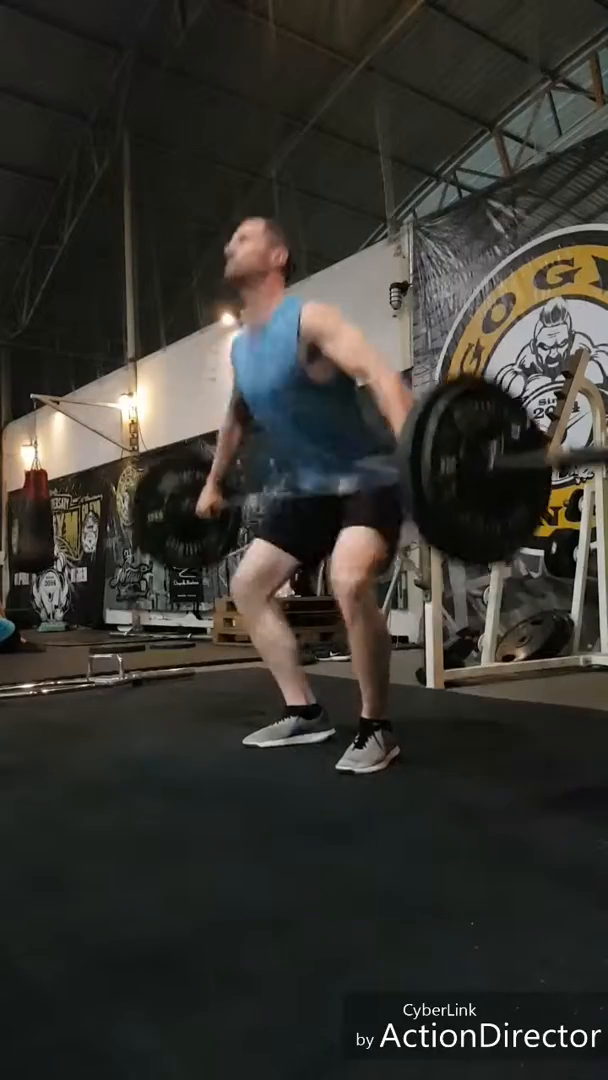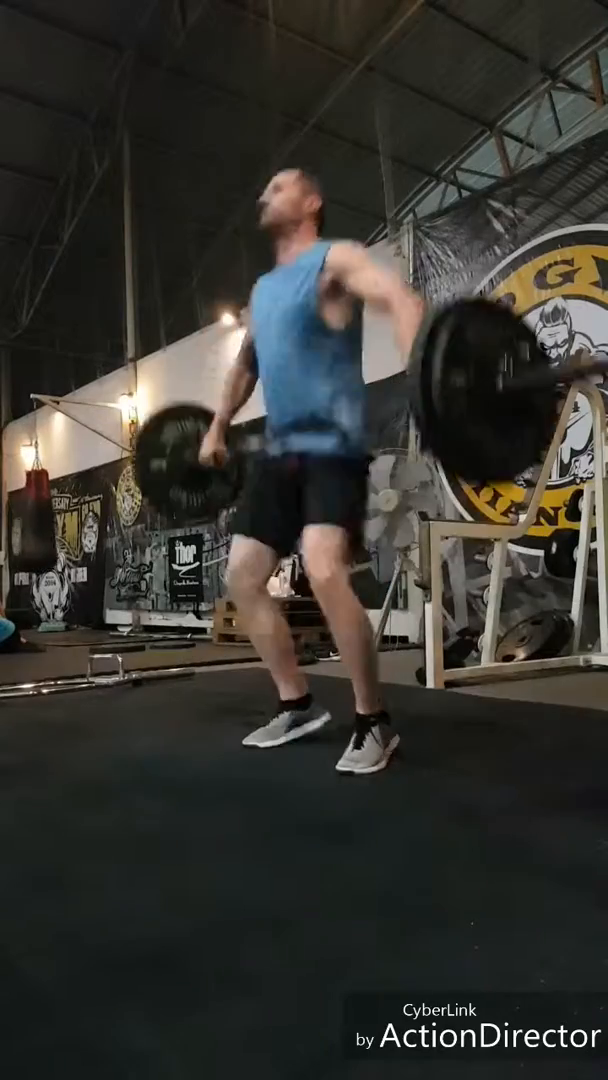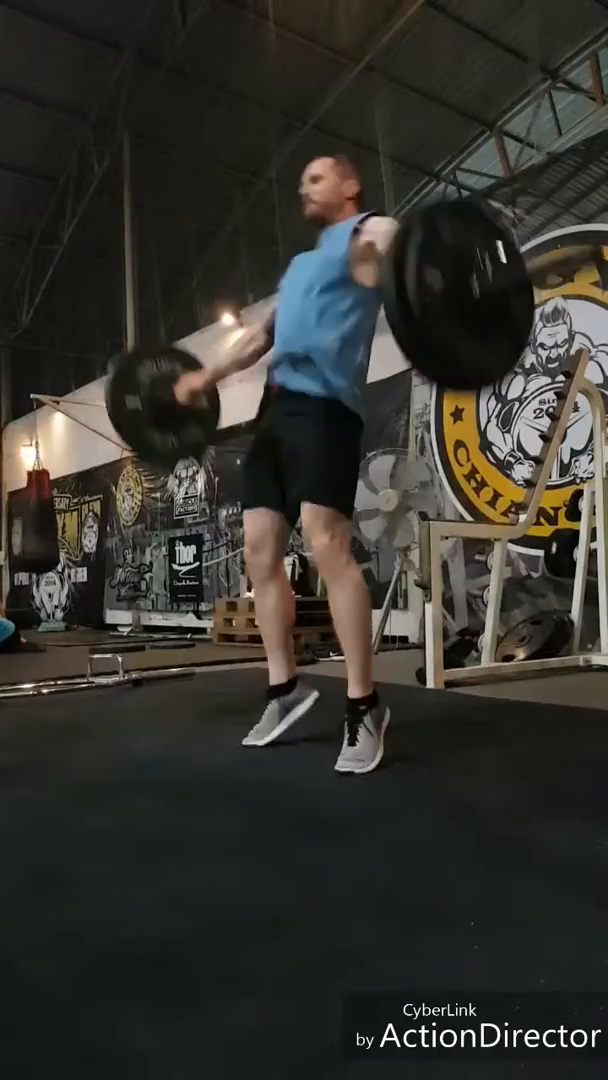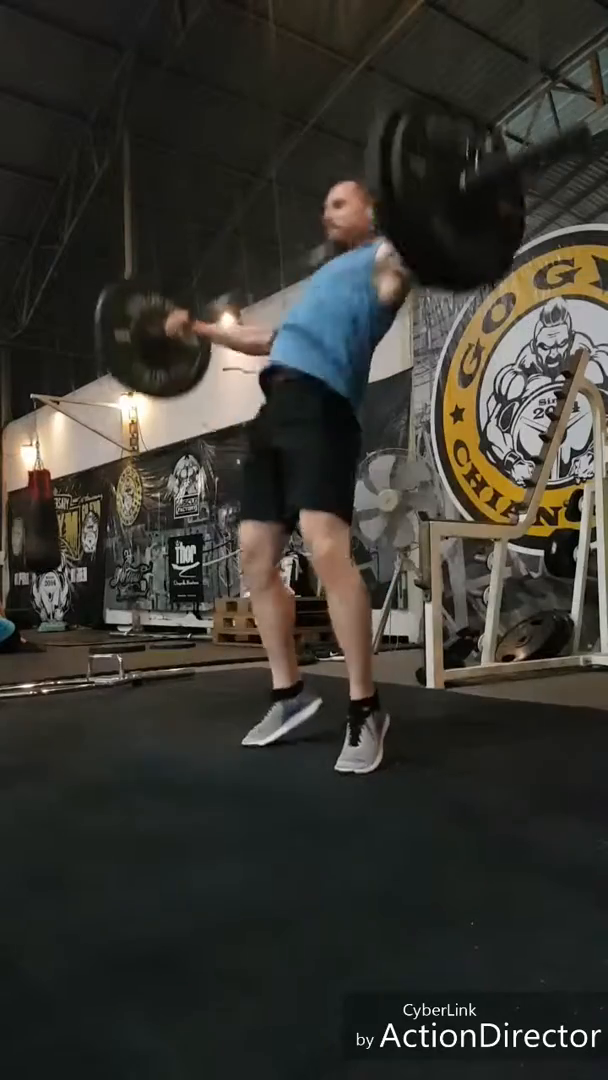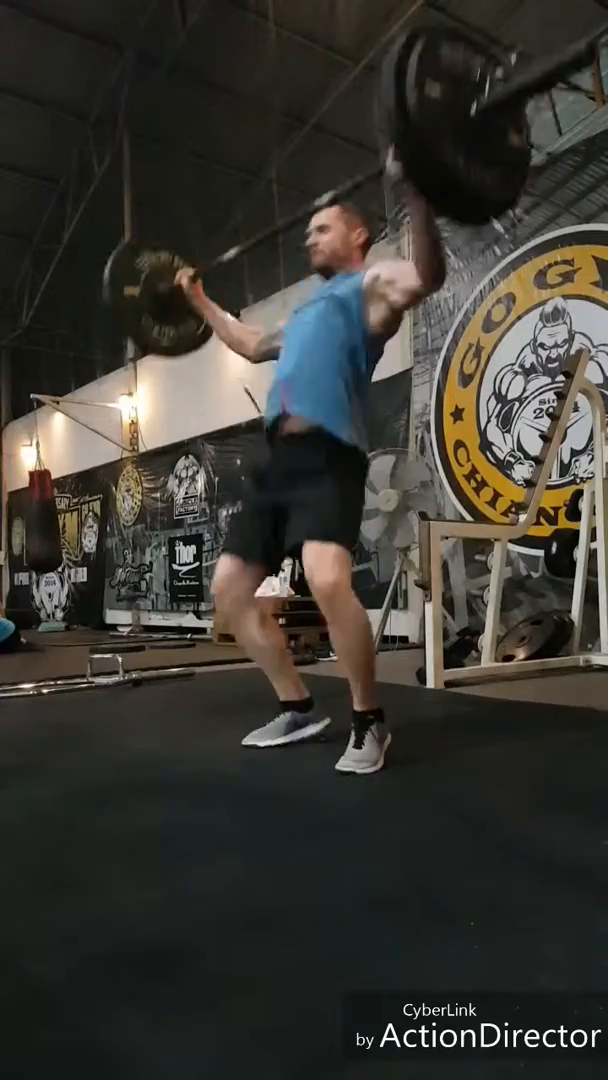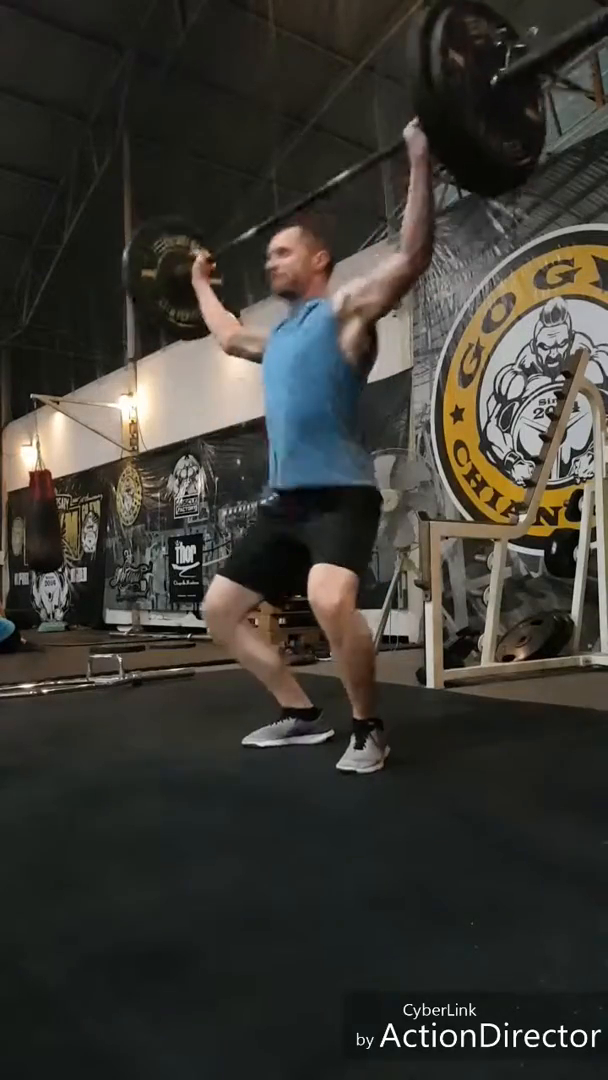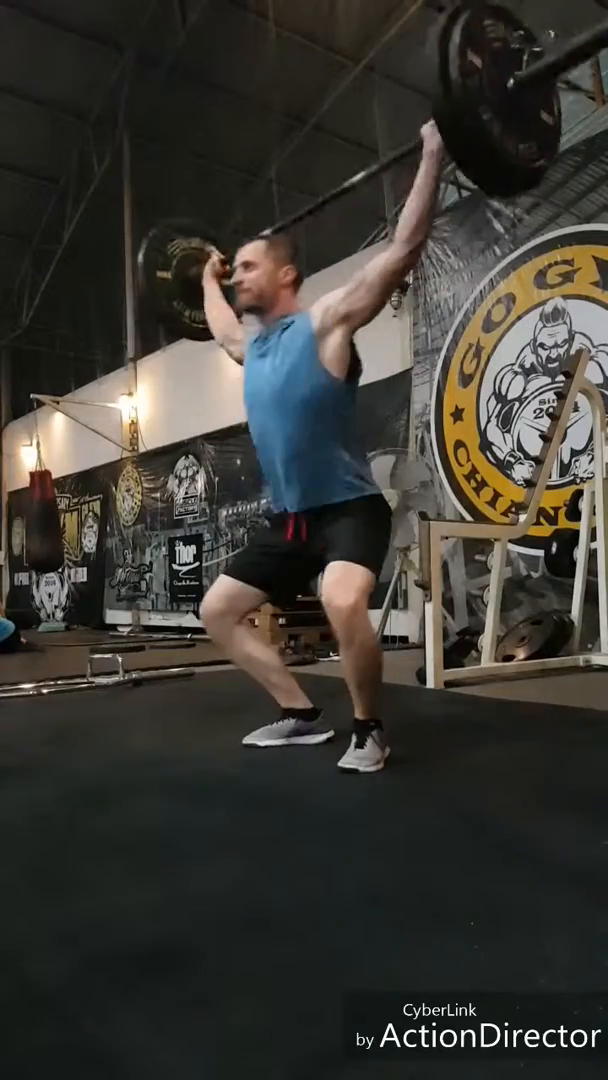
dt=0.1s
person 1, frame 1
left shoulder: (308, 318)
right shoulder: (241, 348)
left elbow: (380, 373)
right elbow: (236, 421)
right wrist: (214, 484)
left hip: (365, 482)
right hip: (308, 490)
left knee: (349, 581)
right knee: (248, 583)
left ankle: (375, 728)
right ankle: (303, 711)
person 1, frame 2
left shoulder: (333, 261)
right shoulder: (263, 287)
left elbow: (396, 299)
right elbow: (246, 363)
right wrist: (216, 431)
left hip: (332, 447)
right hip: (280, 450)
left knee: (324, 574)
right knee: (242, 576)
left ankle: (371, 720)
right ankle: (295, 707)
person 1, frame 3
left shoulder: (366, 232)
right shoulder: (303, 262)
left elbow: (396, 244)
right elbow: (264, 333)
right wrist: (206, 376)
left hip: (320, 411)
right hip: (279, 406)
left knee: (326, 546)
right knee: (259, 553)
left ankle: (364, 708)
right ankle: (285, 688)
person 1, frame 4
left shoulder: (381, 257)
right shoulder: (328, 274)
left elbow: (412, 264)
right elbow: (267, 336)
right wrist: (195, 327)
left hip: (320, 407)
right hip: (280, 406)
left knee: (325, 552)
right knee: (256, 557)
left ankle: (366, 711)
right ankle: (289, 693)
person 1, frame 5
left shoulder: (372, 284)
right shoulder: (315, 305)
left elbow: (425, 277)
right elbow: (252, 343)
left wrist: (413, 187)
right wrist: (199, 298)
left hip: (326, 448)
right hip: (279, 455)
left knee: (327, 580)
right knee: (228, 586)
left ankle: (368, 722)
right ankle: (299, 707)
person 1, frame 6
left shoulder: (347, 310)
right shoulder: (279, 331)
left elbow: (413, 258)
right elbow: (229, 332)
left wrist: (421, 158)
right wrist: (200, 278)
left hip: (339, 496)
right hip: (284, 502)
left knee: (330, 602)
right knee: (219, 610)
left ankle: (368, 730)
right ankle: (301, 714)
person 1, frame 7
left shoulder: (326, 321)
right shoulder: (260, 344)
left elbow: (403, 249)
right elbow: (226, 333)
left wrist: (433, 156)
right wrist: (208, 279)
left hip: (349, 507)
right hip: (291, 515)
left knee: (342, 602)
right knee: (217, 610)
left ankle: (368, 729)
right ankle: (302, 714)
